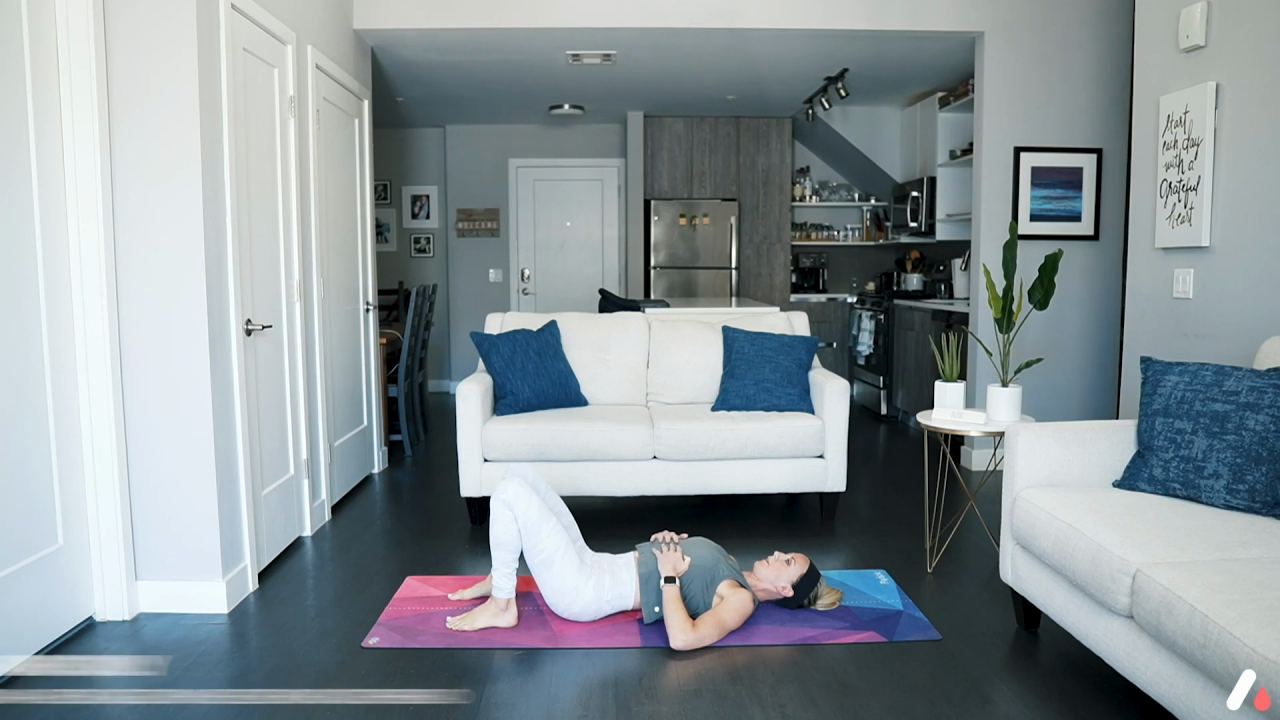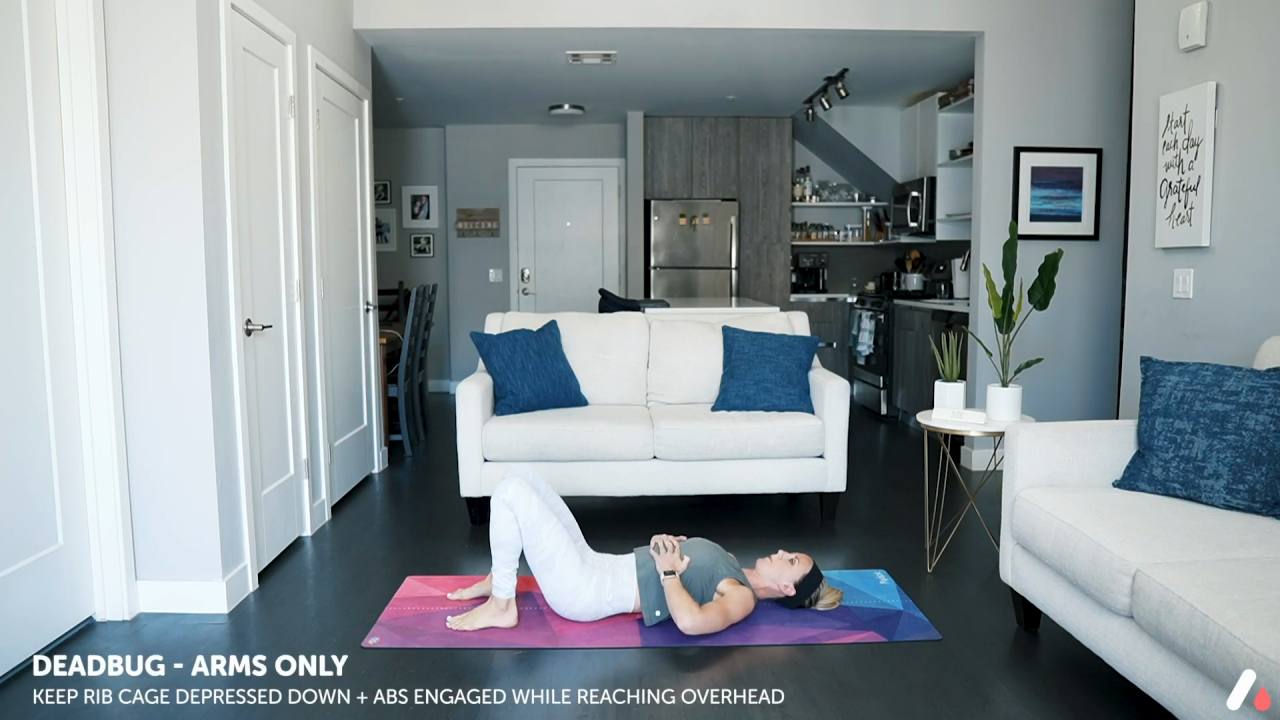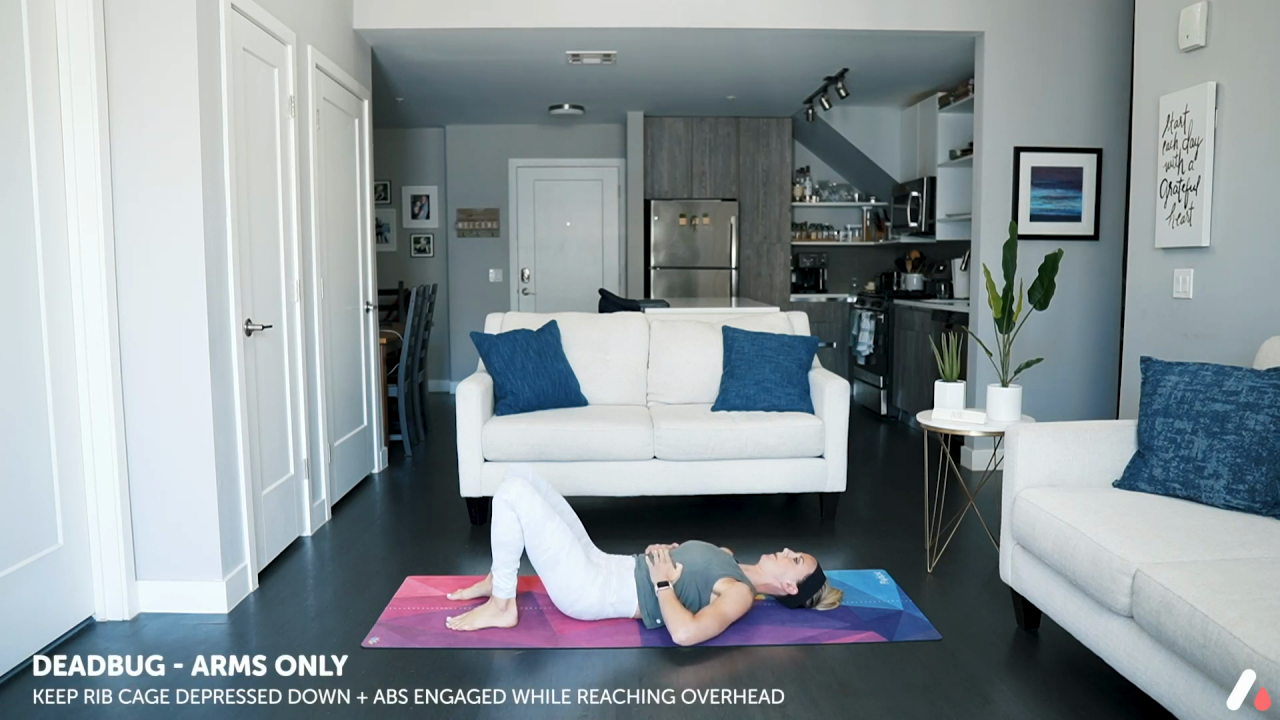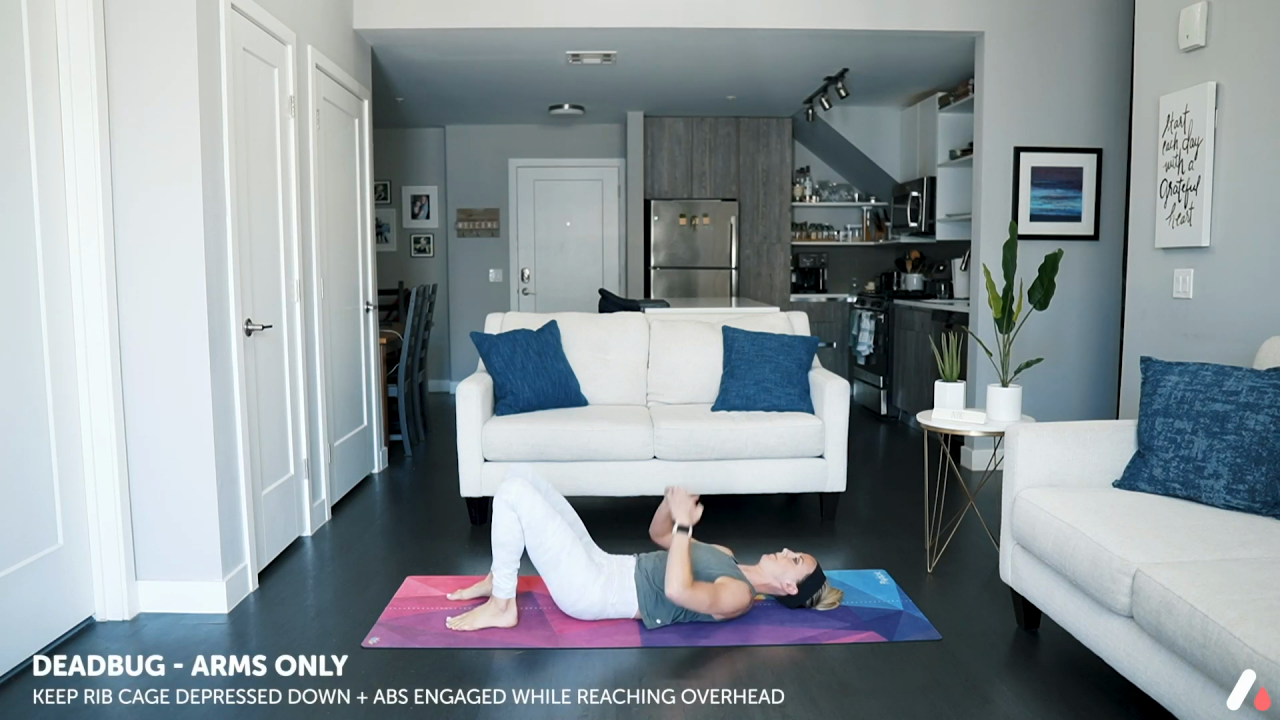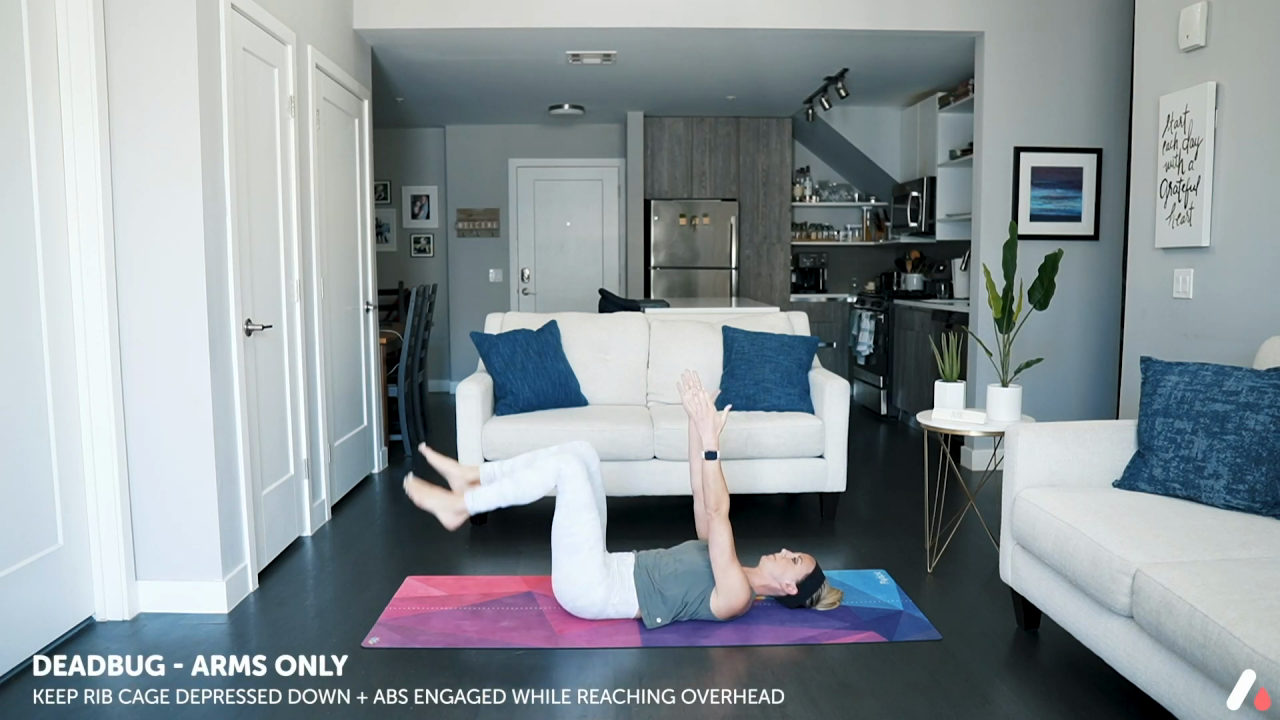
dt=1s
person 1, frame 1
left shoulder: (741, 600)
right shoulder: (733, 573)
left elbow: (682, 639)
left wrist: (669, 575)
right wrist: (667, 541)
left hip: (581, 591)
right hip: (594, 566)
left knee: (510, 490)
right knee: (521, 473)
left ankle: (502, 606)
right ankle: (498, 579)
person 1, frame 2
left shoulder: (741, 597)
right shoulder: (734, 573)
left elbow: (690, 621)
left wrist: (669, 571)
right wrist: (668, 545)
left hip: (582, 592)
right hip: (593, 566)
left knee: (510, 492)
right knee: (521, 472)
left ankle: (502, 606)
right ankle: (498, 579)
person 1, frame 3
left shoulder: (740, 595)
right shoulder: (733, 571)
left elbow: (684, 632)
left wrist: (663, 582)
right wrist: (667, 552)
left hip: (587, 591)
right hip: (600, 566)
left knee: (513, 492)
right knee: (521, 474)
left ankle: (501, 606)
right ankle: (497, 579)
person 1, frame 4
left shoulder: (738, 595)
right shoulder: (729, 559)
left elbow: (677, 591)
right elbow: (659, 533)
left wrist: (682, 522)
right wrist: (672, 506)
left hip: (590, 591)
right hip: (602, 567)
left knee: (513, 492)
right knee: (522, 474)
left ankle: (501, 606)
right ankle: (497, 579)
person 1, frame 5
left shoulder: (736, 595)
right shoulder: (725, 567)
left elbow: (717, 512)
right elbow: (702, 494)
left wrist: (711, 440)
right wrist: (696, 422)
left hip: (588, 589)
right hip: (600, 574)
left knee: (565, 465)
right knee: (579, 453)
left ankle: (462, 504)
right ankle: (471, 478)
